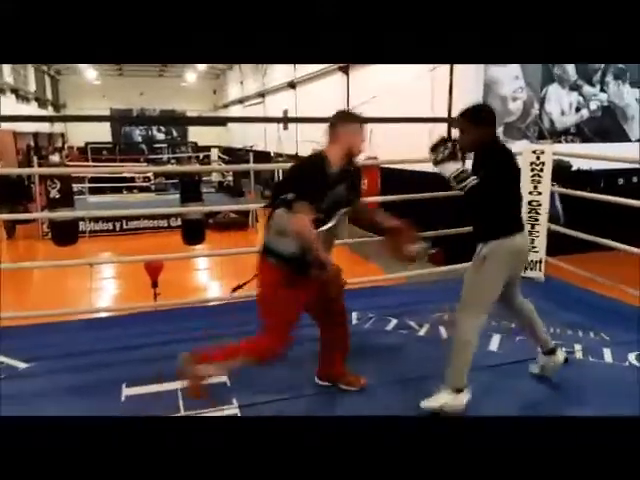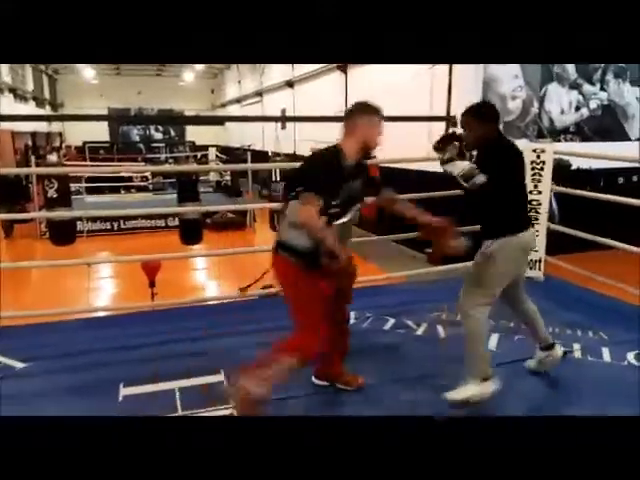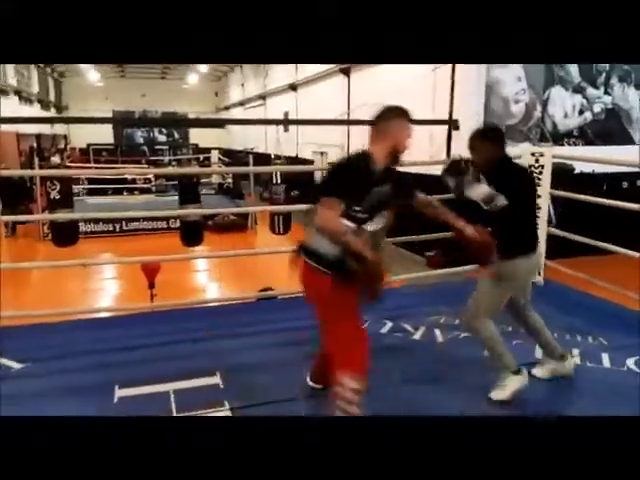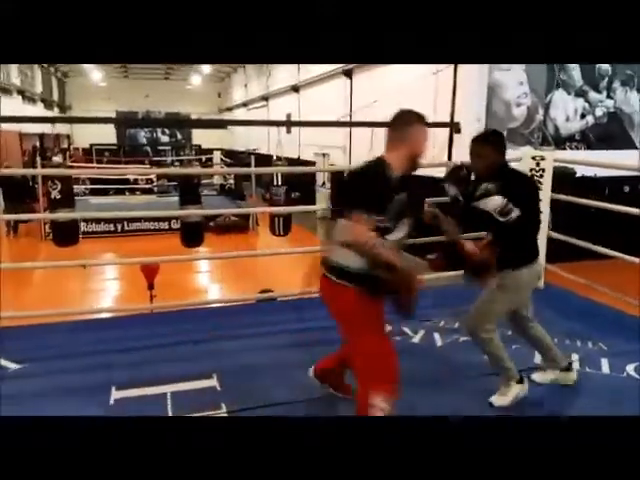
dt=0.1s
person 1, frame 1
left shoulder: (345, 174)
right shoulder: (309, 171)
left elbow: (358, 207)
right elbow: (299, 223)
left wrist: (389, 226)
right wrist: (325, 260)
left hip: (311, 262)
right hip: (285, 265)
left knee: (335, 317)
right knee: (275, 340)
left ankle: (333, 371)
right ankle: (198, 365)
person 1, frame 2
left shoulder: (358, 169)
right shoulder: (322, 165)
left elbow: (388, 200)
right elbow: (305, 215)
left wrist: (430, 221)
right wrist: (335, 249)
left hip: (323, 261)
right hip: (296, 261)
left knee: (336, 320)
right knee: (315, 340)
left ankle: (329, 371)
right ankle: (250, 385)
person 1, frame 3
left shoulder: (390, 176)
right shoulder: (350, 171)
left elbow: (423, 202)
right elbow: (325, 219)
left wrist: (462, 227)
right wrist: (360, 249)
left hip: (345, 268)
right hip: (323, 269)
left knee: (340, 333)
right knee: (350, 344)
left ankle: (321, 376)
person 1, frame 4
left shoulder: (400, 182)
right shoulder: (374, 177)
left elbow: (420, 212)
right elbow: (357, 233)
right wrist: (399, 263)
left hip: (366, 281)
right hip: (348, 284)
left knee: (369, 342)
right knee: (381, 369)
left ankle: (325, 372)
person 2, frame 1
left shoulder: (497, 158)
right shoulder: (492, 155)
left elbow: (479, 194)
right elbow: (480, 194)
left wrist: (450, 164)
right wrist: (454, 163)
left hip: (499, 244)
right hip: (510, 240)
left knee: (468, 313)
right knee: (512, 299)
left ankle: (455, 391)
right ankle: (549, 351)
person 2, frame 2
left shoulder: (504, 154)
right shoulder: (496, 151)
left elbow: (489, 192)
right elbow: (488, 190)
left wrist: (458, 164)
right wrist: (461, 162)
left hip: (507, 240)
right hip: (515, 236)
left knee: (472, 304)
right knee: (515, 297)
left ankle: (481, 378)
right ankle: (548, 348)
person 2, frame 3
left shoulder: (517, 177)
right shoulder: (495, 174)
left elbow: (509, 216)
left hip: (517, 260)
right hip: (511, 256)
left knee: (474, 315)
right knee: (520, 310)
left ankle: (513, 373)
right ankle: (559, 358)
person 2, frame 4
left shoulder: (521, 184)
right shoulder: (484, 183)
left elbow: (529, 228)
right elbow: (477, 221)
left wrist: (497, 203)
left hip: (519, 270)
right hip: (509, 265)
left knee: (479, 325)
right knee: (522, 321)
left ankle: (513, 381)
right ankle: (562, 367)
